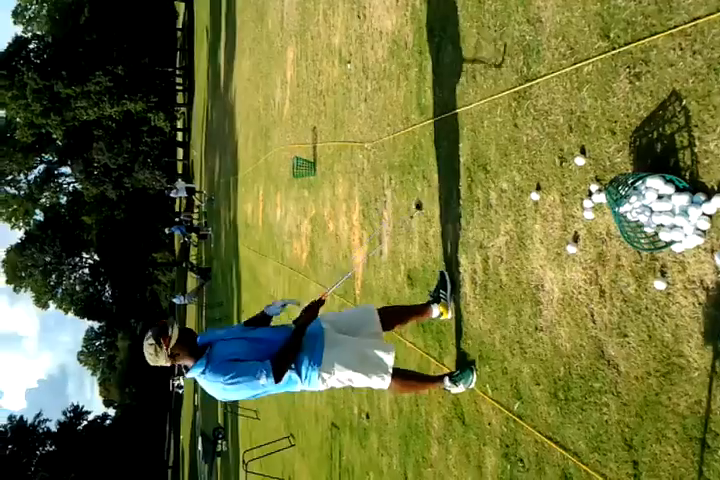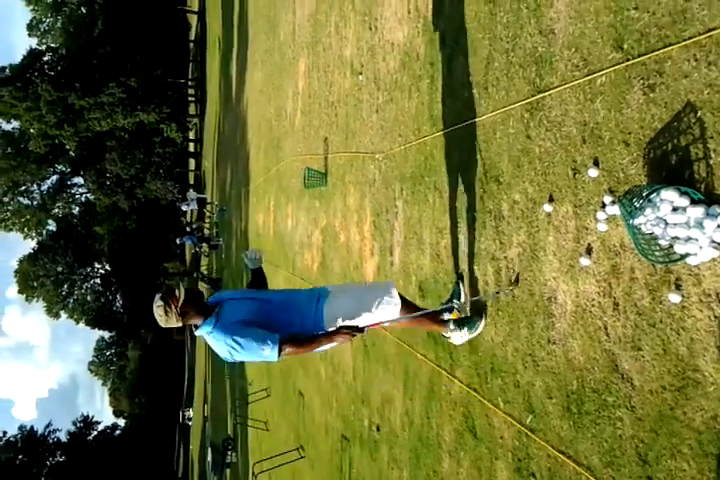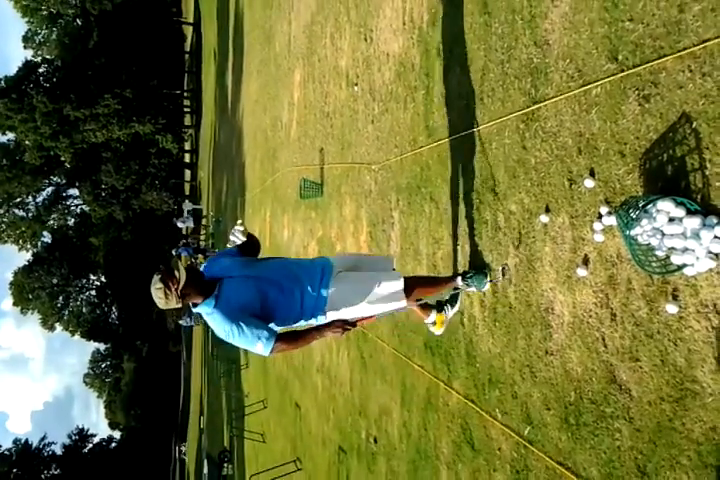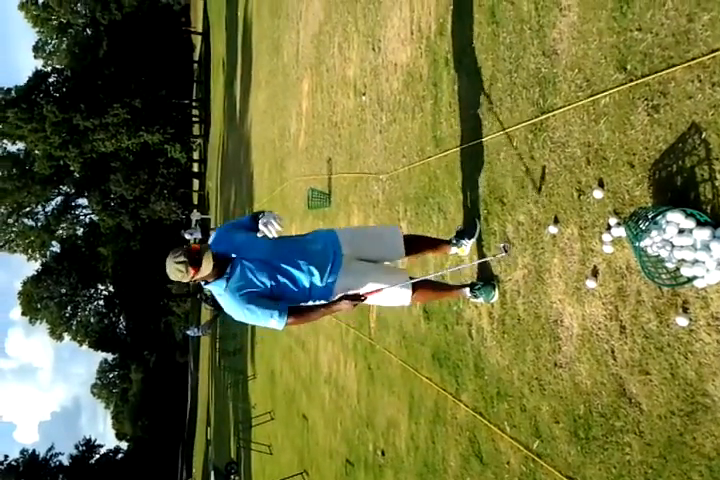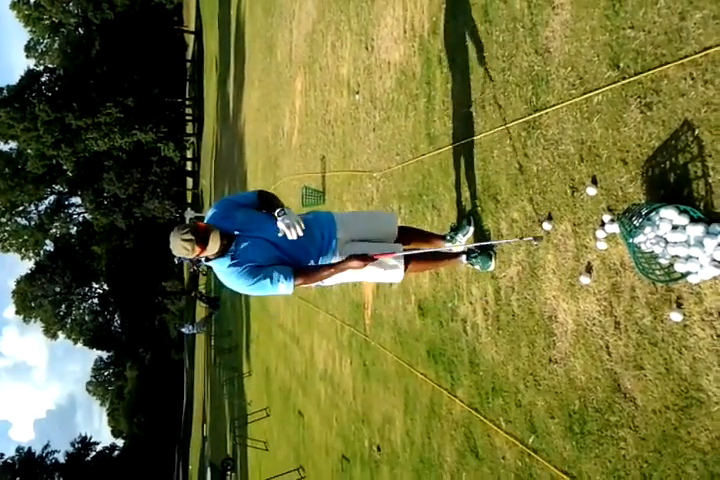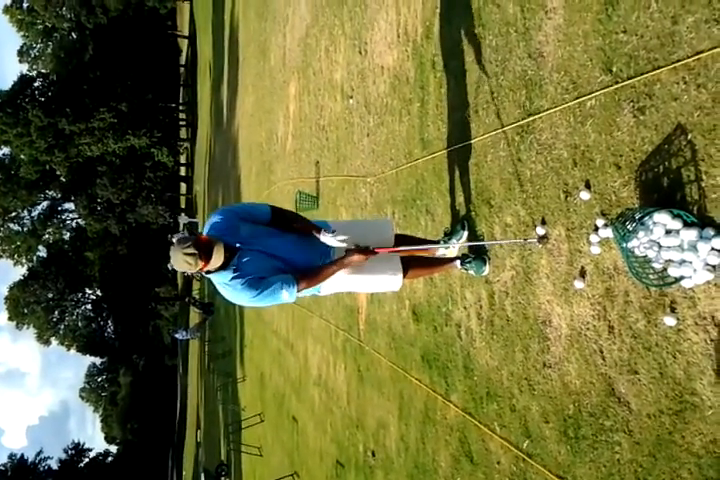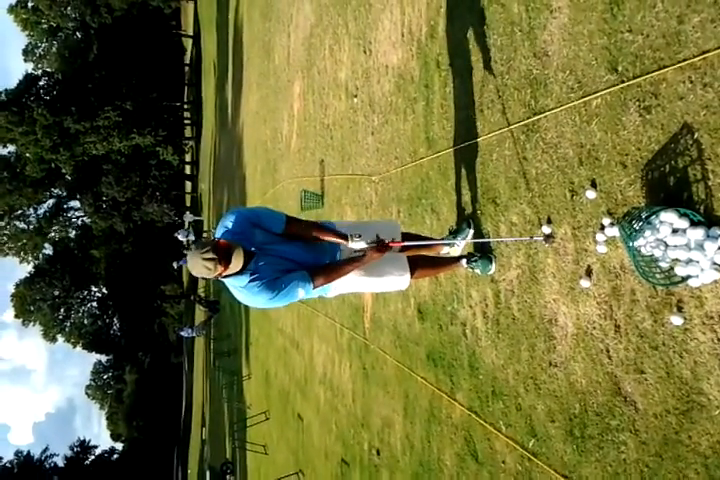
dt=0.5s
person 1, frame 1
left shoulder: (205, 340)
right shoulder: (219, 380)
right elbow: (277, 373)
left wrist: (267, 313)
right wrist: (300, 326)
left hip: (317, 330)
right hip: (320, 364)
left knee: (381, 317)
right knee: (388, 375)
left ankle: (434, 308)
right ankle: (447, 382)
person 1, frame 2
left shoulder: (216, 301)
right shoulder: (227, 339)
right elbow: (284, 348)
left wrist: (253, 266)
right wrist: (331, 336)
left hip: (318, 299)
right hip: (324, 319)
left knee: (390, 310)
right knee: (394, 305)
left ankle: (444, 315)
right ankle: (452, 329)
person 1, frame 3
left shoulder: (212, 266)
right shoulder: (225, 320)
left elbow: (251, 251)
right elbow: (275, 344)
right wrist: (322, 332)
left hip: (321, 269)
right hip: (326, 301)
left knee: (390, 281)
right knee: (405, 287)
left ankle: (433, 313)
right ankle: (459, 281)
person 1, frame 4
left shoulder: (220, 237)
right shoulder: (234, 300)
left elbow: (254, 218)
right elbow: (286, 317)
left wrist: (265, 220)
right wrist: (335, 307)
left hip: (329, 245)
right hip: (334, 284)
left knee: (404, 241)
right knee: (410, 289)
left ankle: (454, 244)
right ankle: (465, 292)
person 1, frame 5
left shoulder: (219, 213)
right shoulder: (238, 275)
left elbow: (261, 196)
right elbow: (296, 280)
left wrist: (281, 212)
right wrist: (346, 266)
left hip: (325, 225)
right hip: (329, 262)
left knee: (398, 233)
right knee: (403, 262)
left ankle: (447, 242)
right ankle: (463, 257)
person 1, frame 6
left shoulder: (221, 221)
right shoulder: (241, 289)
left elbow: (278, 214)
right elbow: (300, 284)
left wrist: (323, 233)
right wrist: (347, 262)
left hip: (322, 239)
right hip: (327, 276)
left knee: (390, 239)
right knee: (401, 269)
left ankle: (443, 247)
right ankle: (457, 263)
person 1, frame 7
left shoulder: (233, 223)
right shoulder: (257, 292)
left elbow: (297, 226)
right elbow: (317, 280)
left wrist: (349, 240)
right wrist: (366, 258)
left hip: (332, 237)
right hip: (334, 275)
left knee: (393, 240)
right knee: (408, 269)
left ankle: (445, 246)
right ankle: (463, 262)
